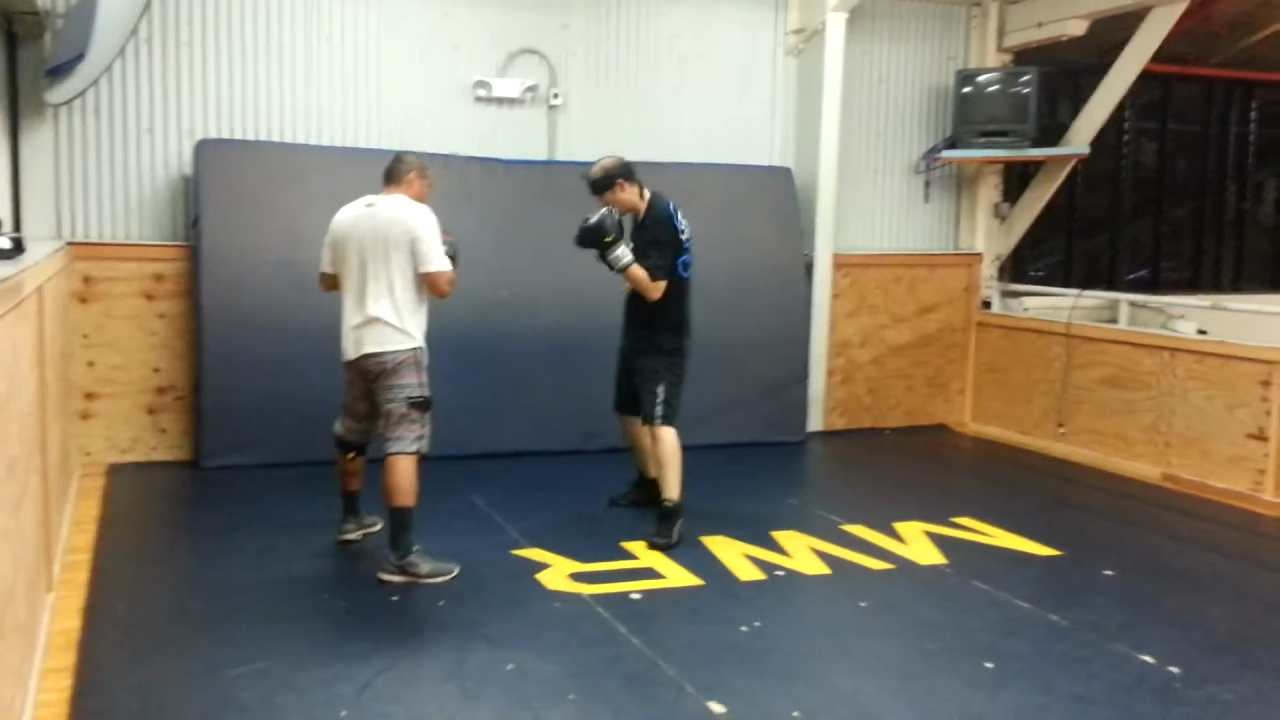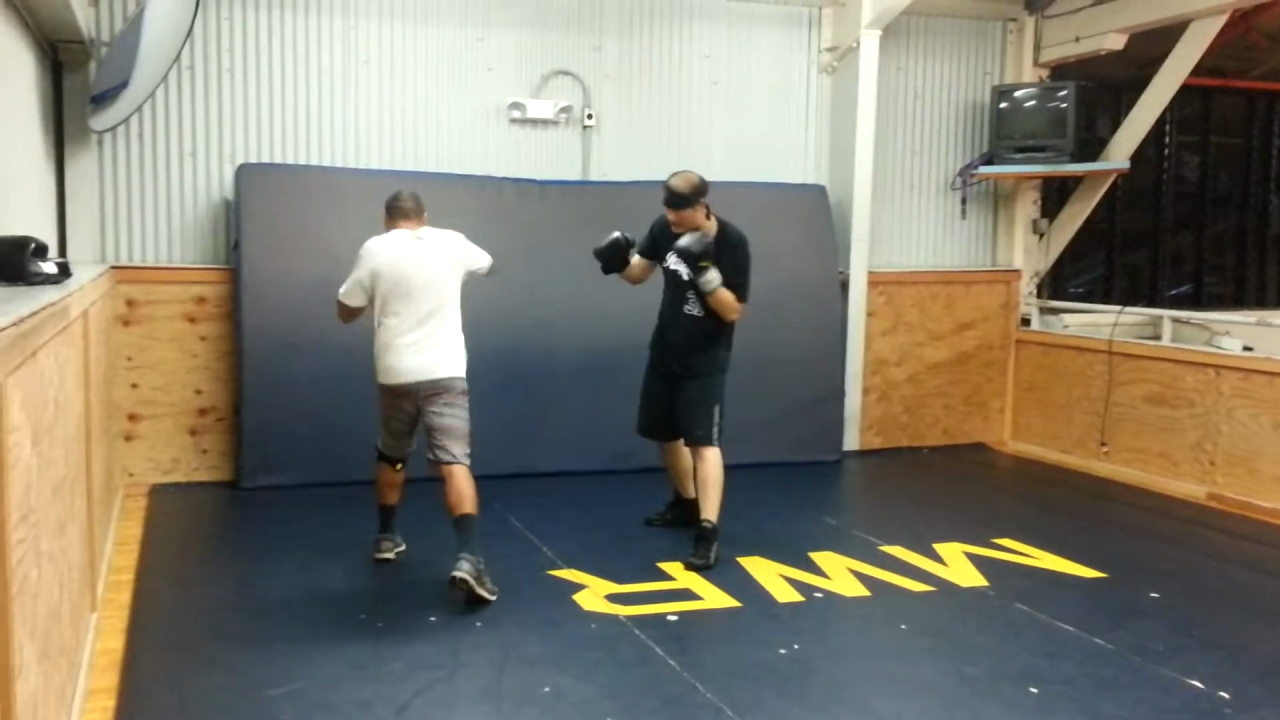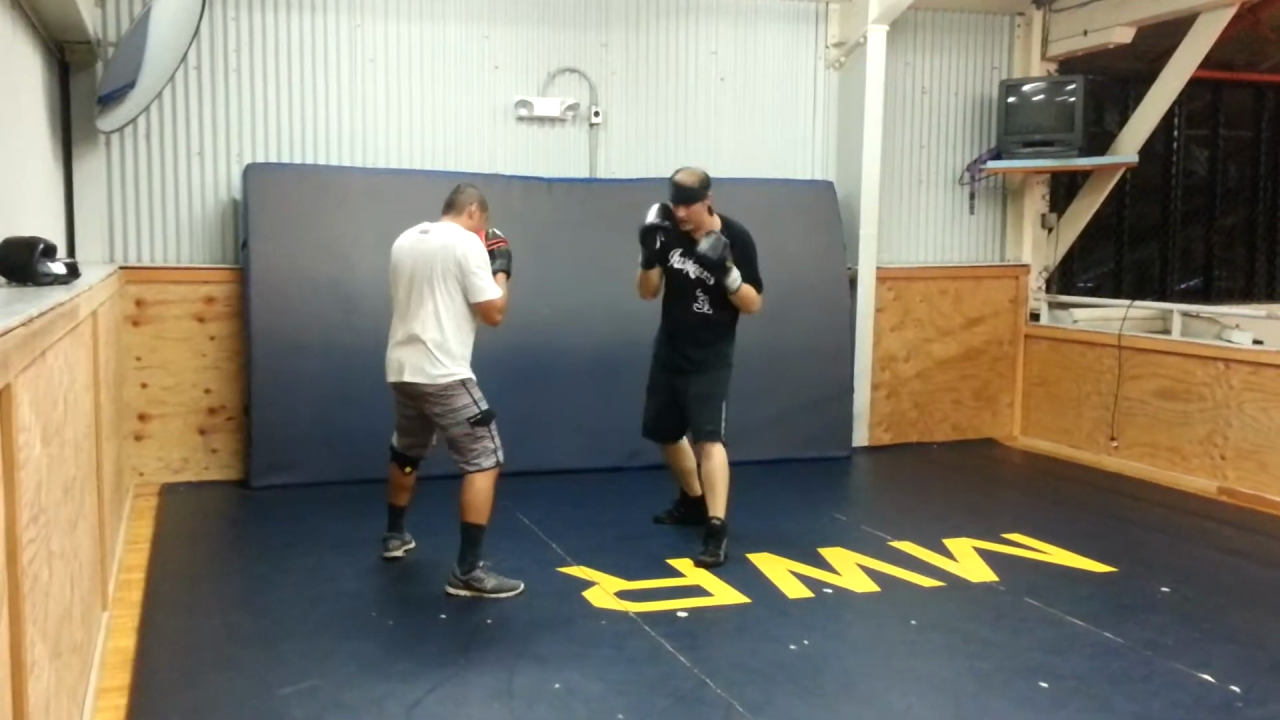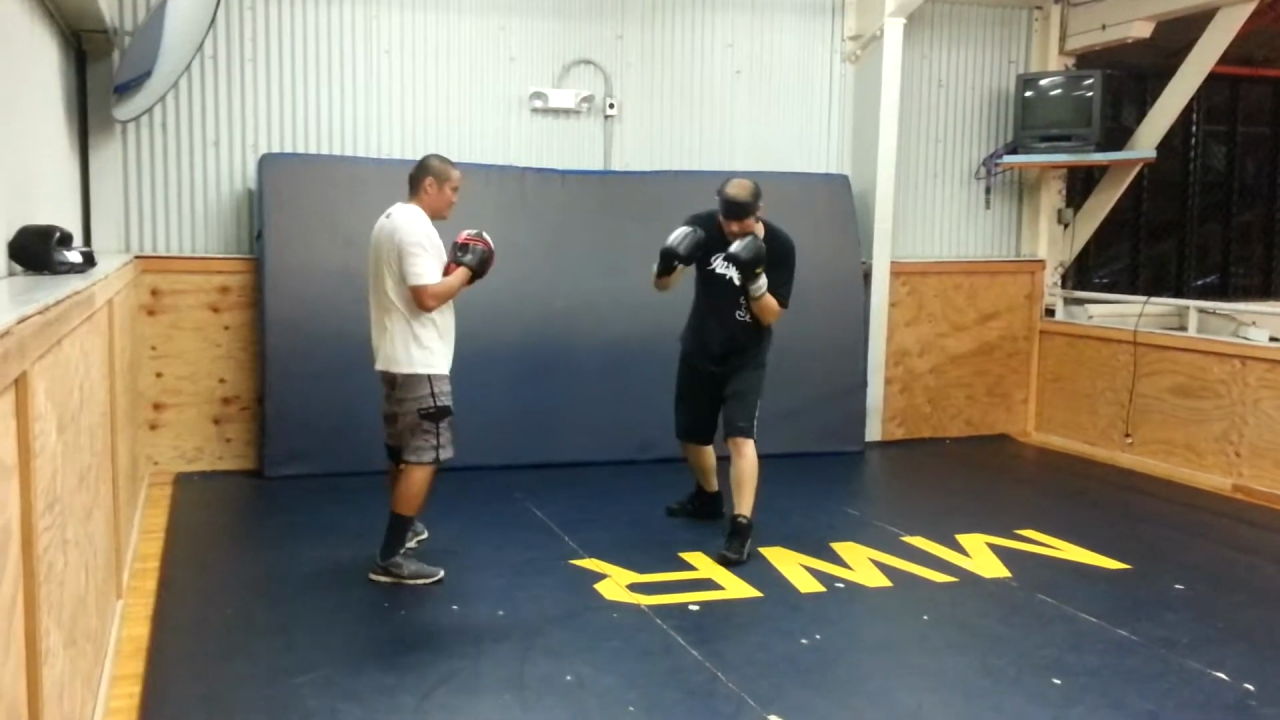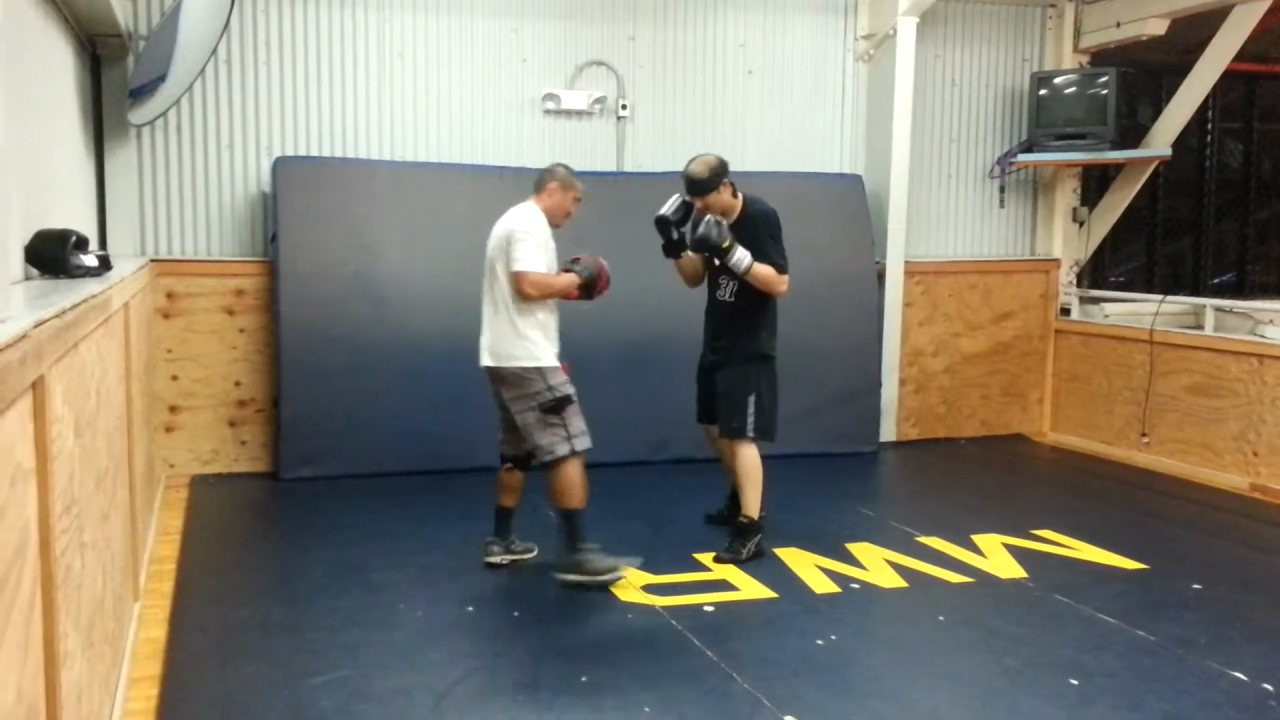
dt=1s
person 1, frame 1
left shoulder: (345, 216)
right shoulder: (416, 215)
left elbow: (328, 281)
right elbow: (442, 286)
right wrist: (444, 256)
left hip: (357, 346)
right hip: (398, 347)
left knee: (353, 436)
right knee: (404, 445)
left ankle: (352, 518)
right ankle: (401, 556)
person 1, frame 2
left shoulder: (376, 250)
right shoulder: (454, 243)
left elbow: (345, 312)
right elbow: (487, 265)
left hip: (396, 374)
right hip: (447, 372)
left knee: (391, 455)
right knee: (454, 463)
left ankle: (386, 537)
right ankle: (469, 558)
person 1, frame 3
left shoulder: (404, 241)
right shoulder: (467, 244)
right elbow: (494, 314)
right wrist: (501, 271)
left hip: (402, 369)
right hip: (443, 375)
left knee: (406, 453)
right knee: (484, 463)
left ankle: (394, 535)
right ankle: (468, 570)
person 1, frame 4
left shoulder: (390, 220)
right shoulder: (416, 228)
right elbow: (428, 298)
left wrist: (450, 267)
right wrist: (467, 269)
left hip: (398, 356)
right hip: (418, 362)
left knee: (404, 451)
right knee: (424, 456)
left ankle: (404, 525)
right ankle: (390, 557)
person 1, frame 5
left shoulder: (512, 221)
right shoulder: (529, 221)
right elbow: (530, 284)
left wrist: (562, 285)
right wrist: (575, 280)
left hip: (503, 355)
right hip: (525, 357)
left knee: (517, 450)
right knee: (567, 449)
left ankle: (501, 540)
right ankle: (574, 554)
person 2, frame 1
left shoulder: (660, 218)
right shoulder: (635, 214)
left elbow: (654, 288)
left wrist: (615, 246)
right wrist: (605, 243)
left hip: (663, 340)
right hip: (638, 333)
left knee: (658, 420)
right knee: (629, 412)
left ankle: (671, 511)
right ankle: (650, 483)
person 2, frame 2
left shoulder: (732, 242)
right shoulder: (664, 229)
left elbow: (732, 312)
right elbow: (636, 274)
left wrist: (705, 270)
right wrist: (619, 258)
left hip: (704, 360)
right hip: (665, 351)
left knee: (704, 441)
right knee: (665, 433)
left ankle: (708, 531)
right ankle: (686, 504)
person 2, frame 3
left shoulder: (736, 238)
right shoulder: (670, 229)
left elbow: (753, 304)
right elbow: (648, 293)
left wrist: (725, 270)
right wrist: (649, 254)
left hip: (709, 357)
right hip: (668, 351)
left knee: (708, 438)
right knee: (666, 434)
left ankle: (717, 529)
right ankle: (693, 501)
person 2, frame 4
left shoulder: (779, 245)
right shoulder: (704, 227)
left elbow: (770, 316)
right elbow: (661, 285)
left wrist: (754, 275)
right wrist: (669, 263)
left hip: (745, 358)
right hip: (698, 352)
left knee: (740, 437)
right knee: (691, 434)
left ankle: (742, 528)
right ankle: (708, 496)
person 2, frame 5
left shoulder: (760, 216)
right shoulder: (704, 217)
left elbow: (779, 284)
right elbow: (693, 278)
left wrist: (731, 251)
right wrist: (674, 242)
left hip: (749, 347)
right hip: (716, 341)
left knee: (741, 436)
right knee: (716, 427)
left ankle: (750, 530)
right ankle: (740, 500)
